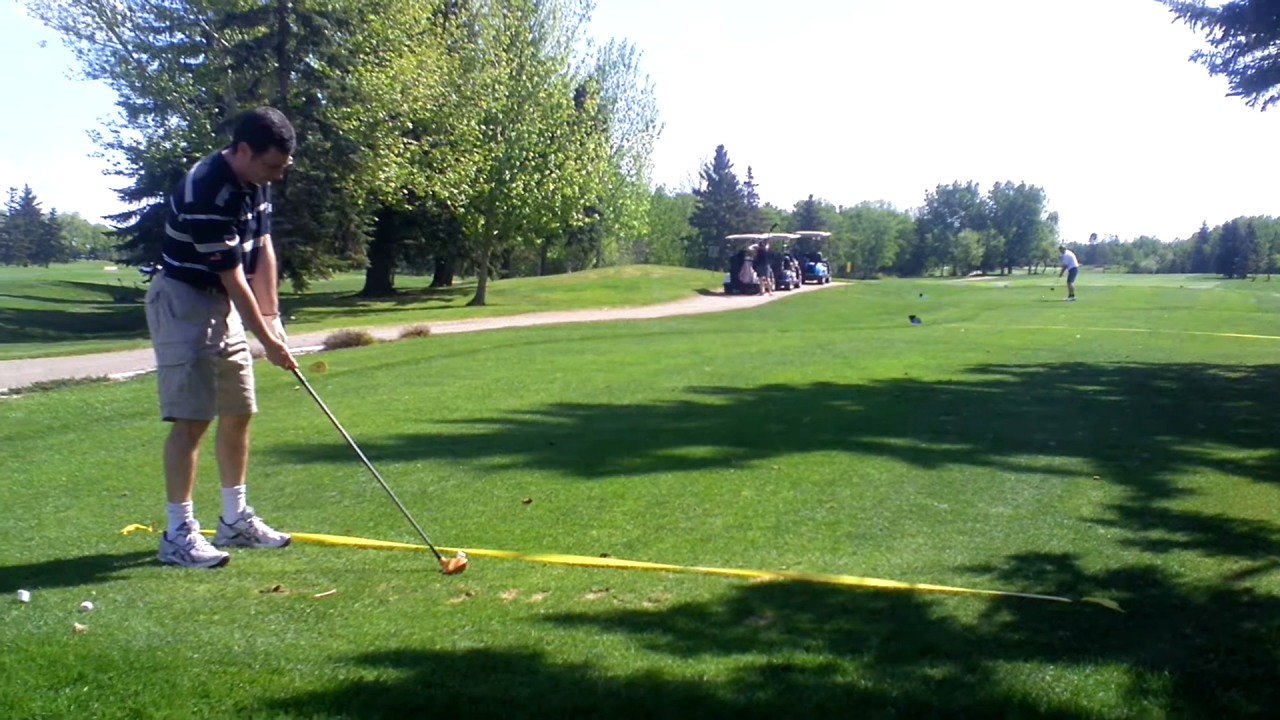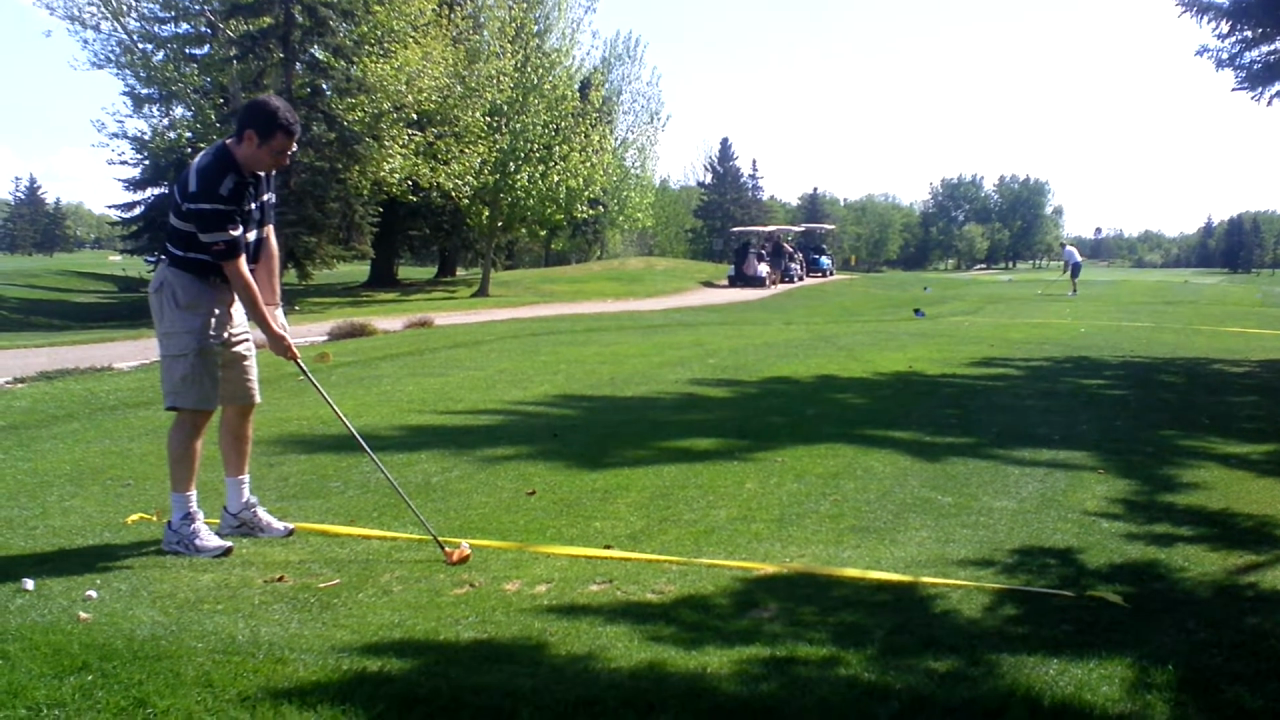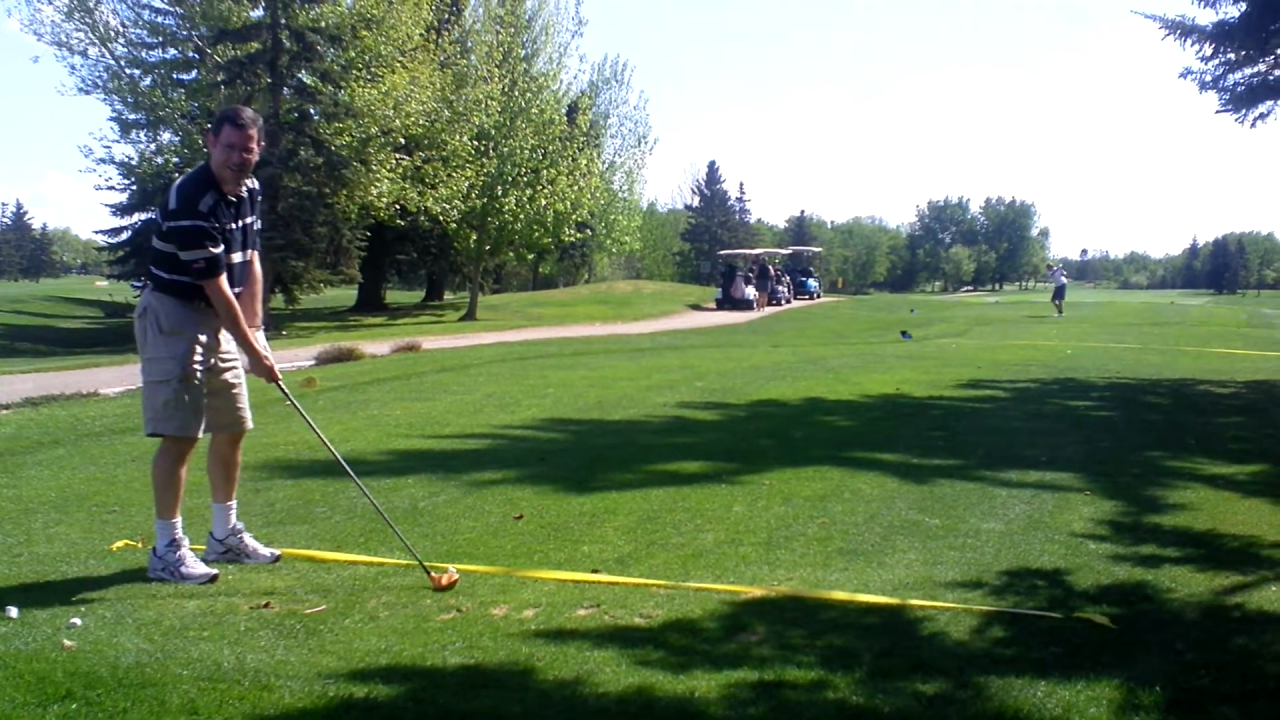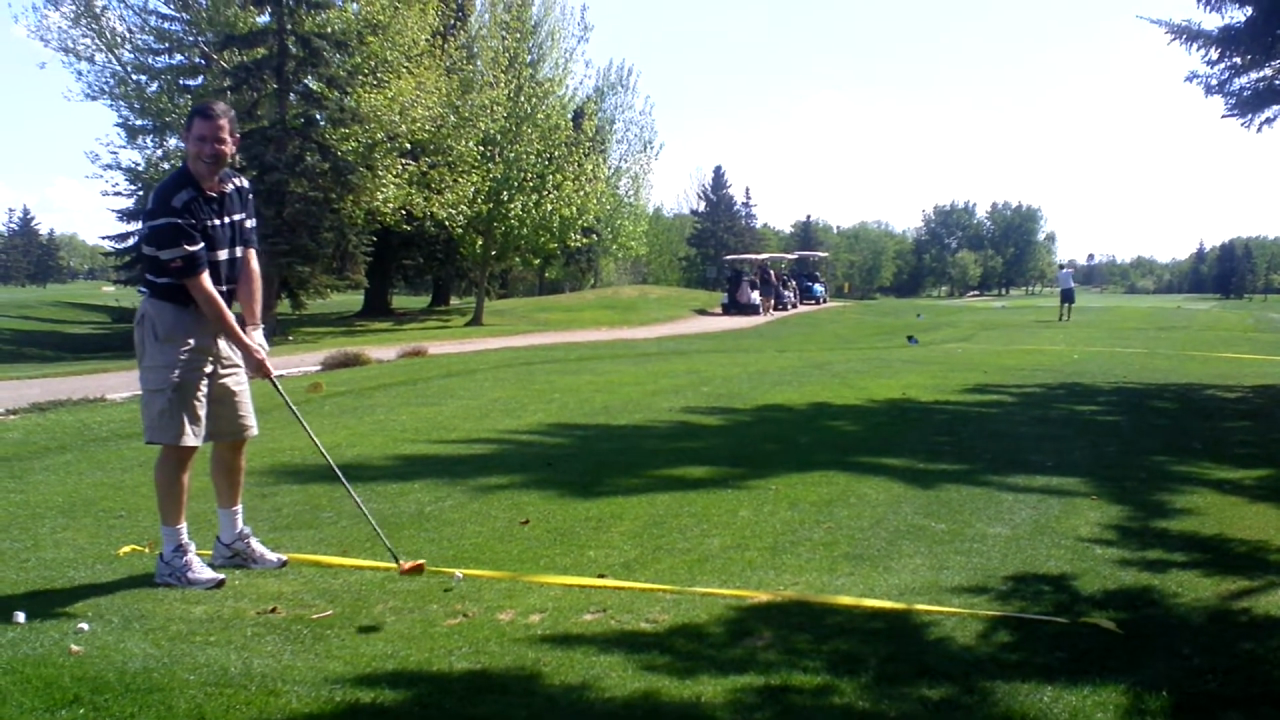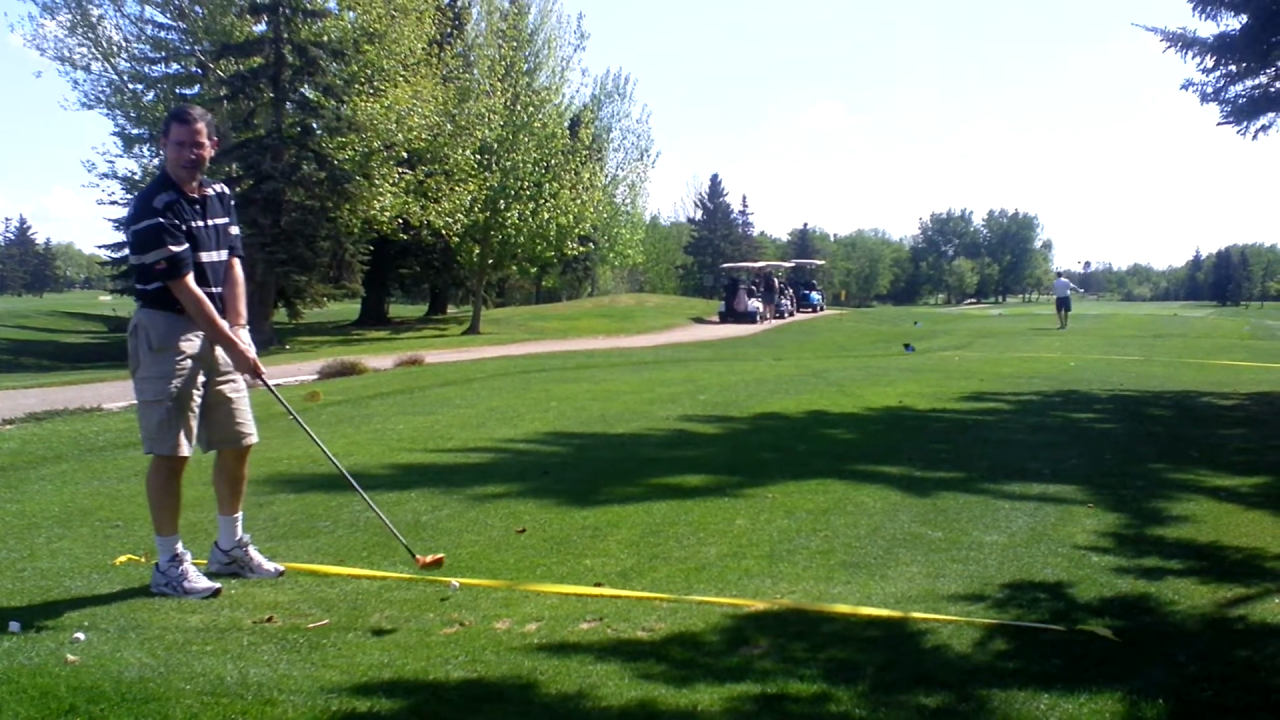
dt=1s
person 1, frame 1
left shoulder: (254, 181)
right shoulder: (207, 193)
left elbow: (263, 249)
right elbow: (234, 278)
left wrist: (272, 318)
right wrist: (267, 340)
left hip: (222, 302)
right hip: (183, 303)
left knee: (238, 412)
right knee: (192, 418)
left ankle: (235, 518)
right ankle: (178, 532)
person 1, frame 2
left shoulder: (259, 170)
right shoulder: (210, 184)
left elbow: (265, 240)
right elbow: (236, 269)
left wrist: (274, 308)
right wrist: (271, 330)
left hip: (225, 293)
right hip: (187, 293)
left knee: (241, 402)
right knee: (195, 407)
left ankle: (239, 508)
right ankle: (182, 522)
person 1, frame 3
left shoulder: (249, 190)
right shoulder: (190, 201)
left elbow: (250, 265)
right elbow: (217, 287)
left wrist: (256, 332)
right wrist: (252, 351)
left hip: (216, 318)
right hip: (174, 317)
left knee: (231, 429)
right knee: (180, 433)
left ankle: (226, 534)
right ankle: (167, 549)
person 1, frame 4
left shoulder: (239, 189)
right shoulder: (170, 202)
left elbow: (247, 263)
right elbow: (199, 286)
left wrist: (254, 330)
right wrist: (244, 347)
left hip: (219, 323)
right hip: (173, 324)
left knee: (234, 434)
right knee: (179, 442)
left ankle: (232, 539)
right ankle: (174, 554)
person 1, frame 5
left shoulder: (219, 195)
right shoulder: (152, 208)
left elbow: (231, 266)
right elbow: (185, 289)
left wrist: (240, 330)
right wrist: (233, 346)
left hip: (216, 333)
right hip: (167, 333)
left knee: (237, 442)
right knee: (170, 452)
left ankle: (230, 547)
right ankle: (169, 564)
